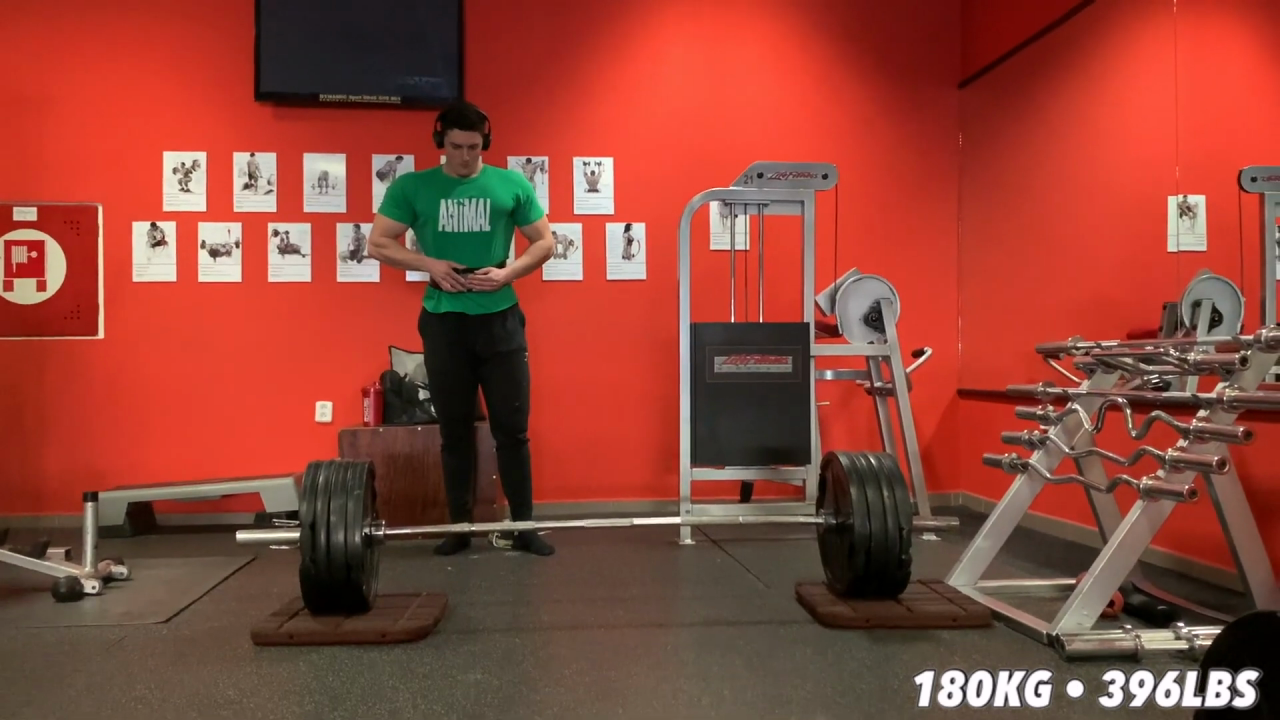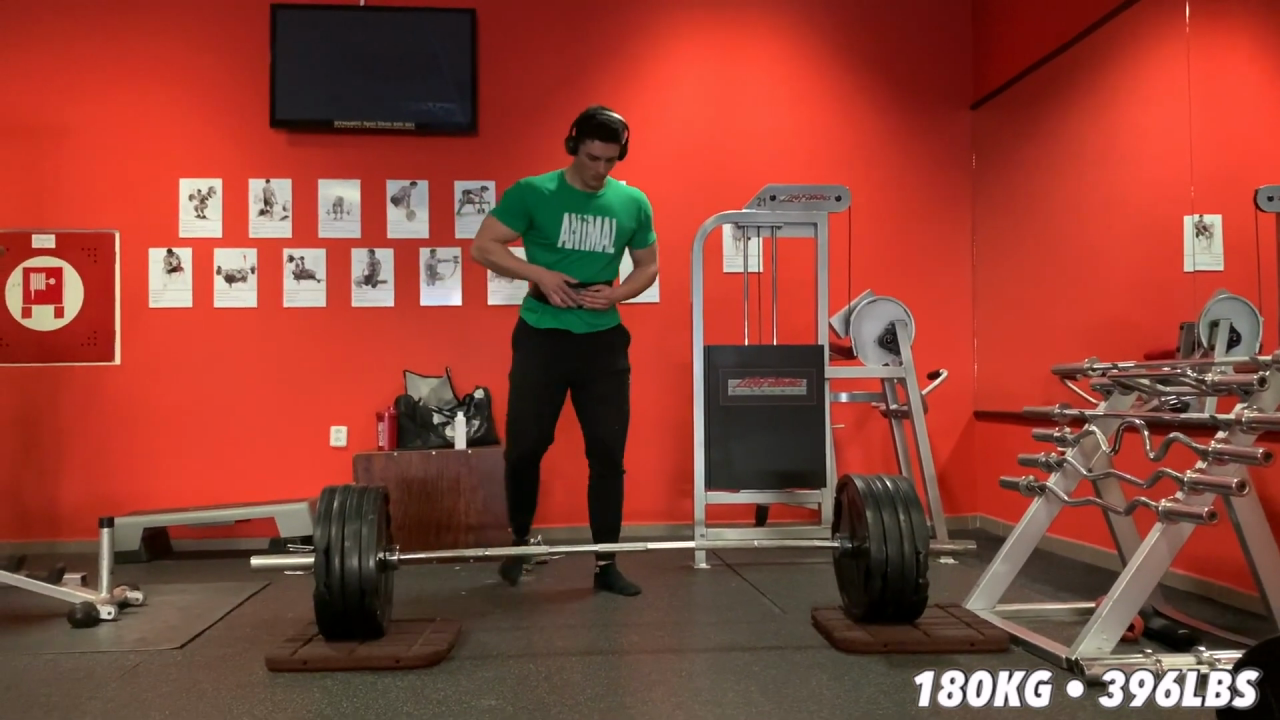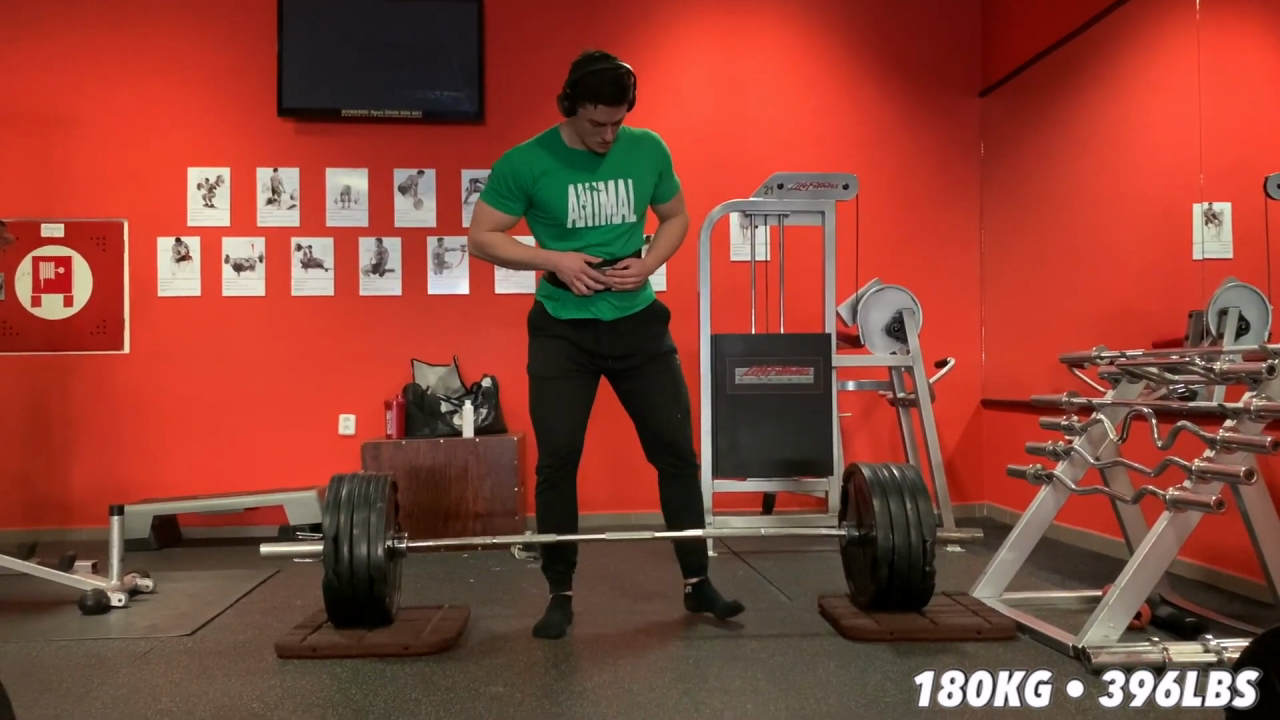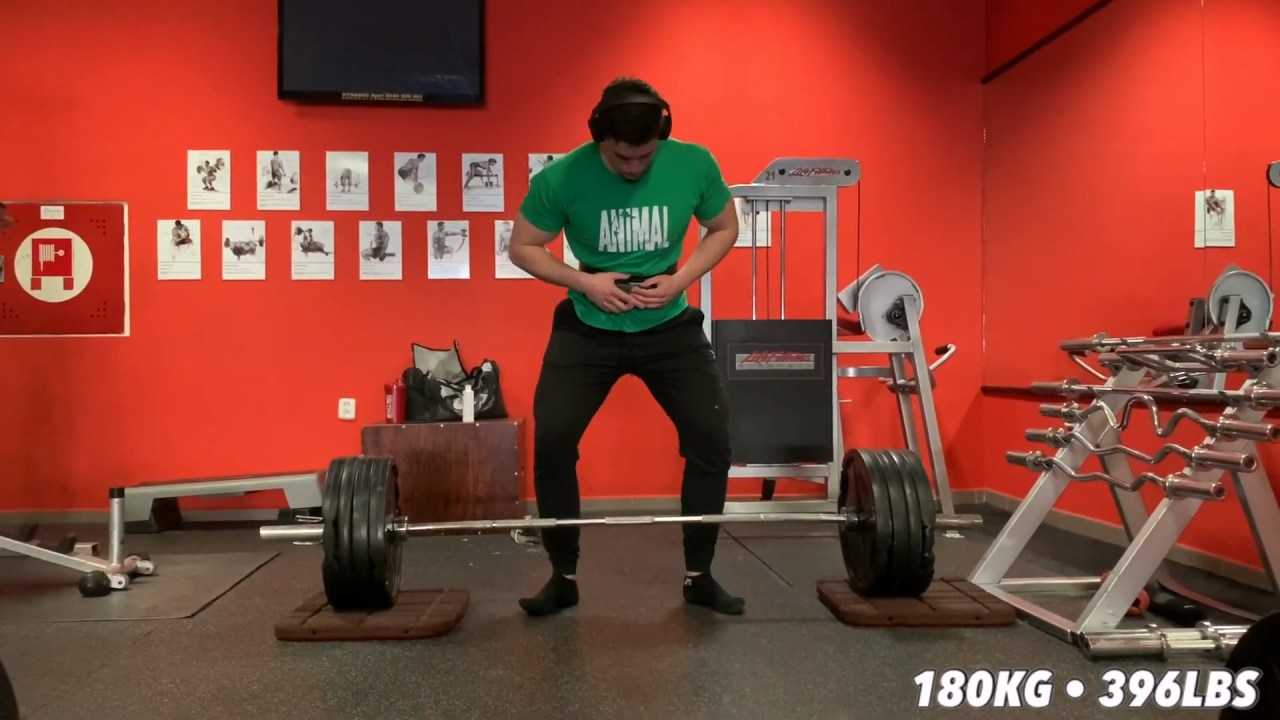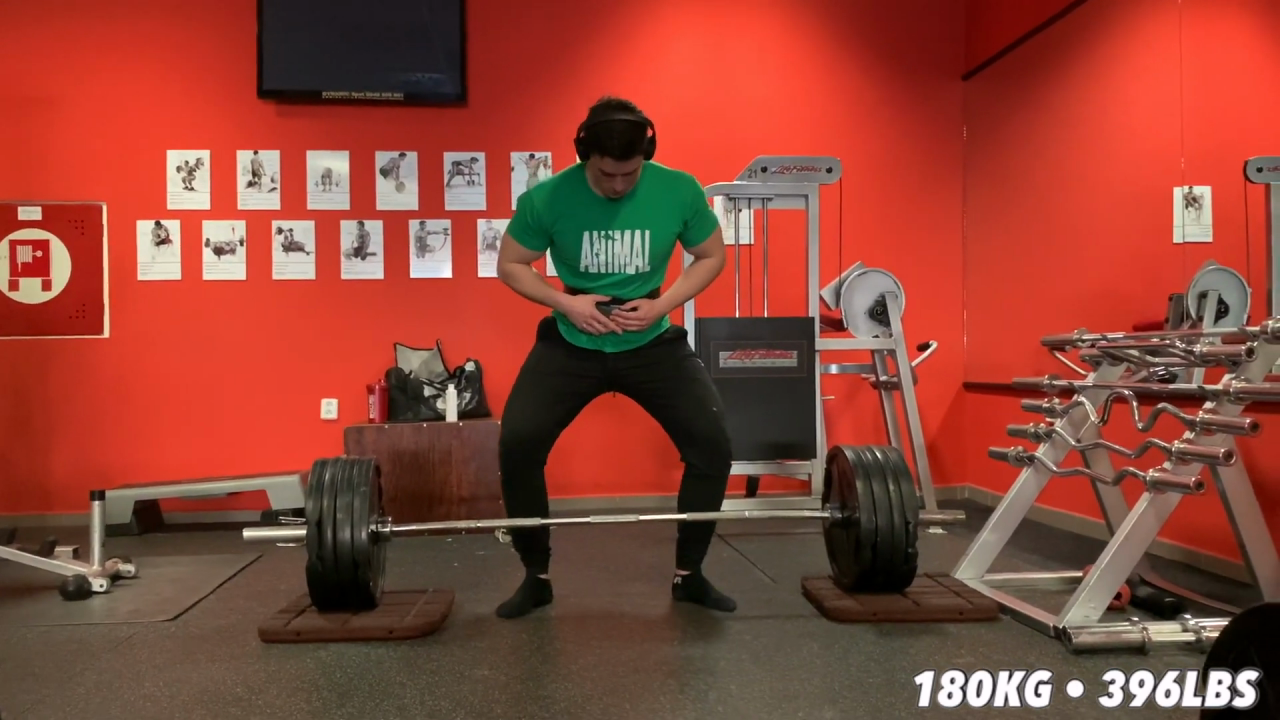
dt=1s
person 1, frame 1
left shoulder: (512, 185)
right shoulder: (412, 187)
left elbow: (544, 242)
right elbow: (378, 244)
left wrist: (507, 272)
right wrist: (429, 263)
left hip: (500, 318)
right hip: (443, 320)
left knee: (511, 428)
right knee: (454, 430)
left ankle: (523, 525)
right ankle: (460, 525)
person 1, frame 2
left shoulder: (633, 203)
right shoulder: (532, 193)
left elbow: (649, 266)
right elbow: (483, 247)
left wrist: (617, 293)
right wrist: (539, 274)
left hip: (603, 341)
right hip: (541, 336)
left knee: (608, 455)
right knee: (525, 448)
left ankle: (605, 563)
right ankle: (518, 541)
person 1, frame 3
left shoulder: (649, 150)
right shoulder: (524, 164)
left elbow: (677, 217)
right elbow: (481, 236)
left wrist: (649, 262)
right wrist: (555, 260)
left hip: (638, 322)
right hip: (564, 329)
left knee: (676, 450)
right knee: (558, 460)
left ankle: (696, 582)
right ankle: (560, 593)
person 1, frame 4
left shoulder: (695, 164)
right shoulder: (560, 179)
left elbow: (725, 229)
right elbow: (522, 248)
left wrist: (680, 278)
right wrist: (584, 280)
left hip: (670, 327)
right hip: (588, 329)
left knee: (710, 439)
right knee: (552, 440)
left ankle: (698, 576)
right ankle: (564, 576)
person 1, frame 5
left shoulder: (680, 191)
right shoulder: (545, 199)
left elbow: (712, 256)
right elbow: (510, 266)
left wrist: (663, 304)
right wrist: (565, 302)
left hip: (653, 345)
right hip: (570, 346)
left knee: (712, 443)
right knee: (518, 443)
left ankle: (688, 574)
right ankle: (536, 576)
